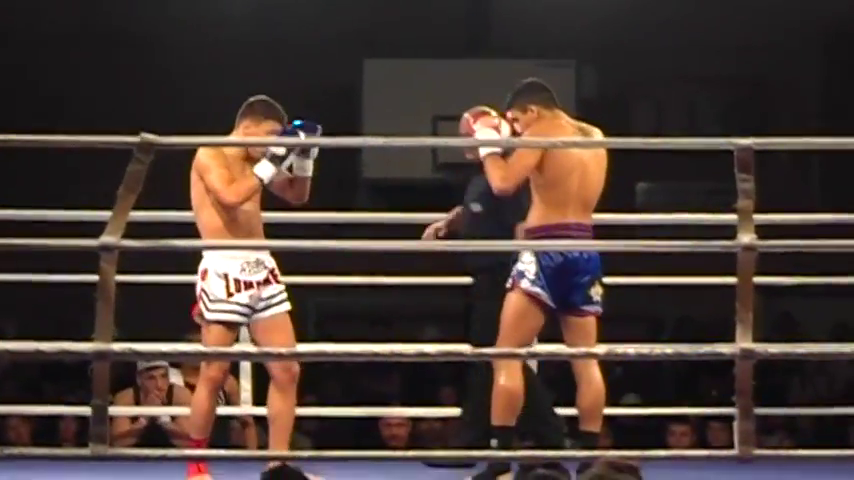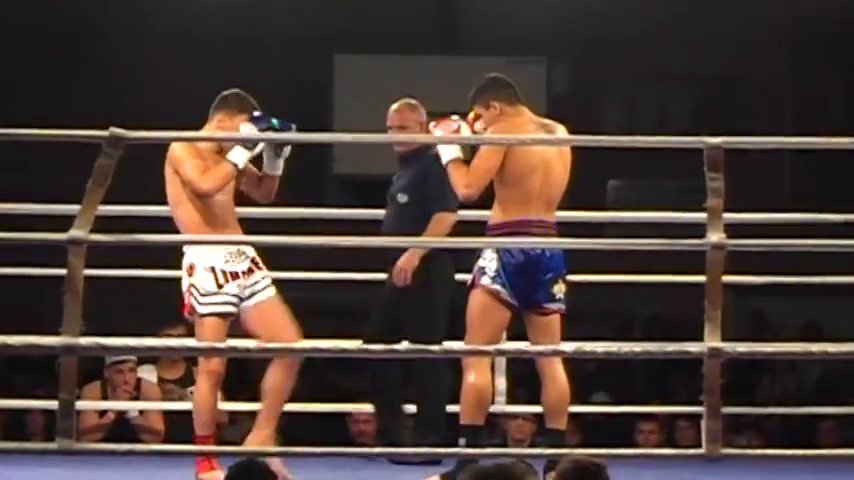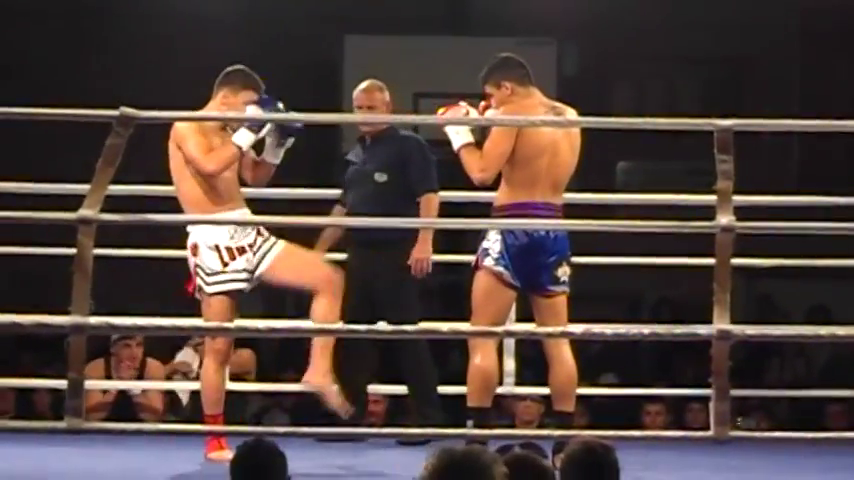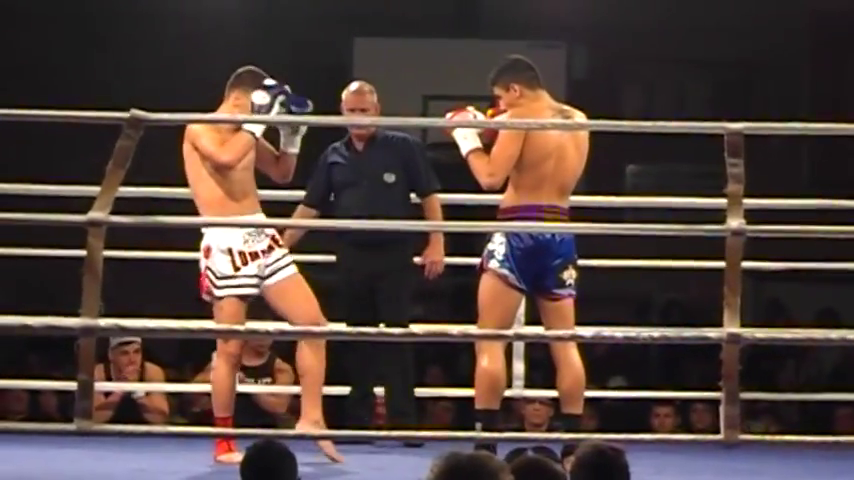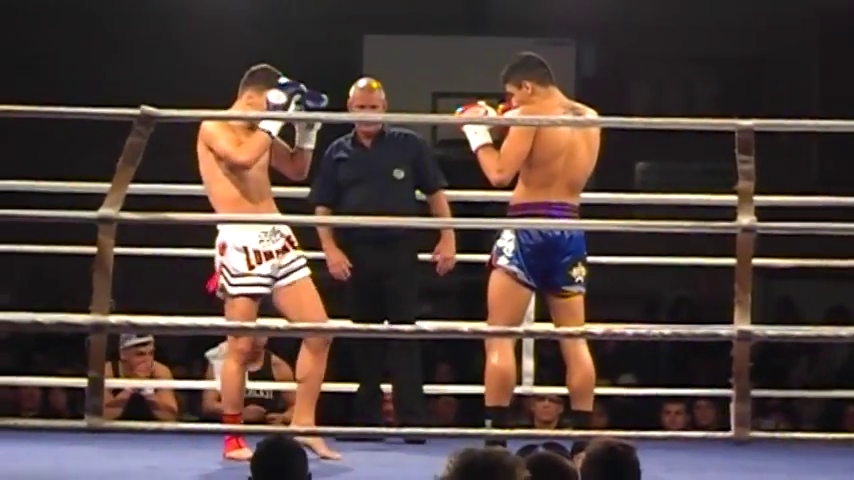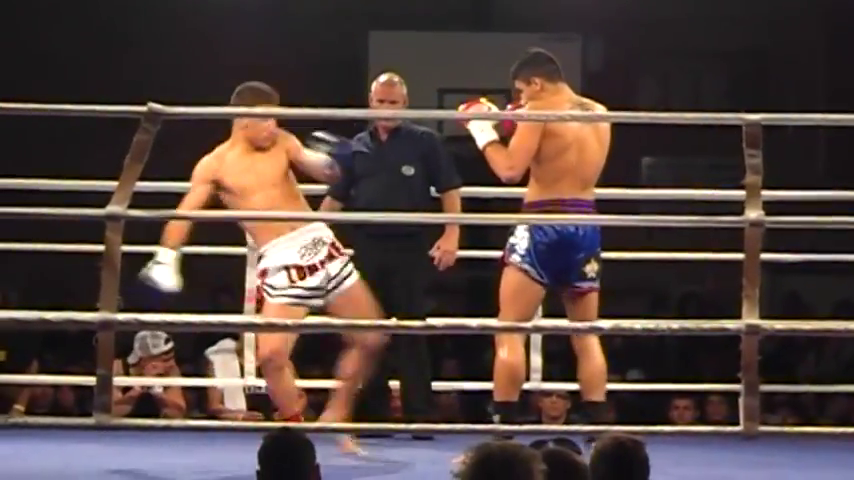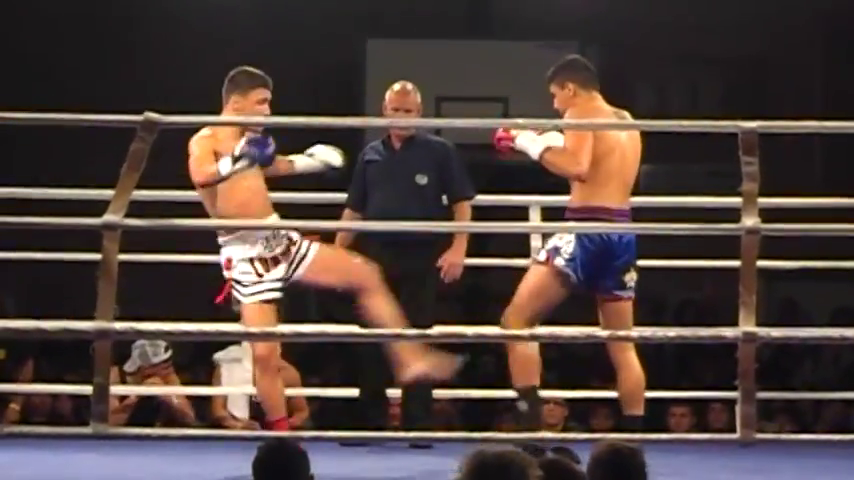
dt=0.4s
person 1, frame 1
left shoulder: (541, 132)
right shoulder: (594, 137)
left elbow: (503, 182)
left wrist: (487, 137)
right wrist: (505, 135)
left hip: (546, 252)
right hip: (584, 251)
left knee: (508, 357)
right knee: (585, 360)
person 1, frame 2
left shoulder: (504, 131)
right shoulder: (559, 134)
left elbow: (467, 188)
left wrist: (448, 144)
right wrist: (476, 135)
left hip: (509, 249)
right hip: (547, 249)
left knee: (476, 357)
right knee: (549, 358)
person 1, frame 3
left shoulder: (513, 112)
right shoulder: (569, 117)
left elbow: (482, 173)
left wrist: (459, 130)
right wrist: (487, 122)
left hip: (513, 231)
right hip: (553, 231)
left knee: (482, 338)
right knee: (557, 341)
person 1, frame 4
left shoulder: (520, 117)
right shoulder: (578, 121)
left elbow: (492, 177)
left wrist: (467, 135)
right wrist: (495, 127)
left hip: (519, 233)
right hip: (560, 234)
left knee: (489, 342)
right knee: (565, 344)
left ankle: (485, 445)
person 1, frame 5
left shoulder: (531, 114)
right shoulder: (589, 119)
left elbow: (500, 173)
left wrist: (477, 130)
left hip: (529, 230)
right hip: (569, 231)
left knee: (499, 339)
right knee: (574, 341)
person 1, frame 6
left shoulder: (540, 112)
right shoulder: (599, 116)
left elbow: (510, 170)
left wrist: (481, 127)
right wrist: (516, 121)
left hip: (543, 228)
right hip: (584, 227)
left knee: (510, 335)
right knee: (587, 338)
person 1, frame 7
left shoulder: (580, 116)
right shoulder: (627, 123)
left elbow: (576, 168)
left wrist: (529, 142)
right wrist: (553, 140)
left hip: (583, 232)
right hip: (620, 235)
left knee: (516, 319)
right knee: (621, 346)
left ankle: (530, 425)
person 2, frame 1
left shoulder: (257, 161)
right shoulder: (209, 156)
left elbow: (297, 195)
right elbow: (230, 197)
left wrist: (302, 157)
right wrist: (272, 160)
left hip: (262, 269)
right hip: (224, 272)
left knee: (286, 371)
right knee: (213, 374)
person 2, frame 2
left shoulder: (230, 154)
right shoulder: (182, 149)
left elbow: (264, 192)
right elbow: (206, 185)
left wrist: (274, 153)
right wrist: (244, 148)
left hip: (243, 260)
right hip: (206, 264)
left knee: (289, 348)
right knee: (212, 367)
left ankle: (260, 440)
person 2, frame 3
left shoulder: (227, 133)
right shoulder: (186, 128)
left elbow: (256, 176)
right elbow: (211, 166)
left wrist: (276, 141)
right wrist: (250, 130)
left hip: (248, 232)
right hip: (212, 241)
left knee: (329, 279)
right knee: (218, 346)
left ankle: (319, 372)
right ankle: (215, 439)
person 2, frame 4
left shoulder: (245, 133)
right shoulder: (199, 129)
left elbow: (282, 172)
right elbow: (226, 158)
left wrist: (291, 132)
right wrist: (260, 117)
left hip: (263, 239)
right hip: (226, 245)
left knee: (313, 324)
right knee: (230, 348)
left ankle: (311, 419)
right ankle: (224, 441)
person 2, frame 5
left shoulder: (259, 132)
right shoulder: (214, 127)
left elbow: (297, 170)
right elbow: (242, 158)
left wrist: (305, 127)
right wrist: (275, 116)
left hip: (278, 238)
right hip: (241, 243)
left knee: (318, 332)
right knee: (241, 346)
left ankle: (303, 423)
right ankle: (232, 439)
person 2, frame 6
left shoulder: (282, 142)
right shoulder: (214, 164)
left elbow: (324, 172)
right elbow: (184, 215)
left wrist: (325, 156)
right wrist: (165, 261)
left hip: (320, 246)
right hip: (281, 263)
left knee: (371, 340)
right knee: (271, 354)
left ankle: (336, 415)
person 2, frame 7
left shoulder: (243, 137)
right shoulder: (204, 141)
right elbow: (200, 177)
left wrist: (311, 160)
right wrist: (235, 161)
left hip: (280, 239)
right hip: (244, 256)
left knee: (366, 276)
right knee: (265, 355)
left ankle: (412, 362)
person 3, frame 1
right shoulder: (476, 179)
left elbow: (525, 223)
right wrist: (447, 223)
left hip: (501, 280)
right hip: (486, 280)
left knee: (486, 358)
left ankle: (474, 442)
right ankle: (550, 440)
person 3, frame 2
left shoulder: (434, 163)
right shoulder: (405, 167)
left elbow: (446, 214)
left wrist: (414, 254)
left hip: (426, 272)
right hip: (401, 272)
left knee: (426, 354)
right knee: (376, 345)
left ankle: (432, 439)
right ankle: (390, 432)
person 3, frame 3
left shoulder: (409, 146)
right shoulder: (356, 152)
left elbow: (429, 195)
right elbow: (344, 207)
left wrist: (424, 241)
right wrist: (319, 250)
left hip: (397, 255)
right hip: (360, 255)
left knee: (406, 335)
right knee: (356, 335)
left ankle: (430, 417)
person 3, frame 4
left shoulder: (403, 147)
right shoulder: (333, 155)
left elbow: (429, 196)
right elbow: (310, 207)
left wrist: (436, 242)
right wrist: (282, 245)
left hip: (393, 253)
right hip: (352, 256)
right knee: (358, 337)
left ankle: (404, 421)
right ankle: (358, 420)
person 3, frame 5
left shoulder: (408, 144)
right shoulder: (337, 151)
left elbow: (435, 192)
right elbow: (323, 207)
left wrist: (447, 237)
right wrist: (330, 249)
left hip: (399, 249)
right hip: (356, 253)
right knee: (364, 334)
left ankle: (412, 418)
right ankle: (367, 417)
person 3, frame 6
left shoulder: (425, 141)
right shoulder: (357, 145)
left elbow: (450, 190)
right elbow: (336, 197)
left wrist: (451, 234)
left hip: (410, 246)
right hip: (368, 247)
left knee: (412, 329)
left ankle: (419, 415)
right ankle: (373, 413)
person 3, frame 7
left shoulder: (439, 151)
right shoulder: (370, 154)
left elbow: (462, 202)
right elbow: (354, 209)
left wrist: (458, 247)
right wrist: (337, 251)
left hip: (420, 255)
right hip: (377, 255)
right knee: (371, 338)
left ankle: (417, 423)
right ankle: (370, 421)
